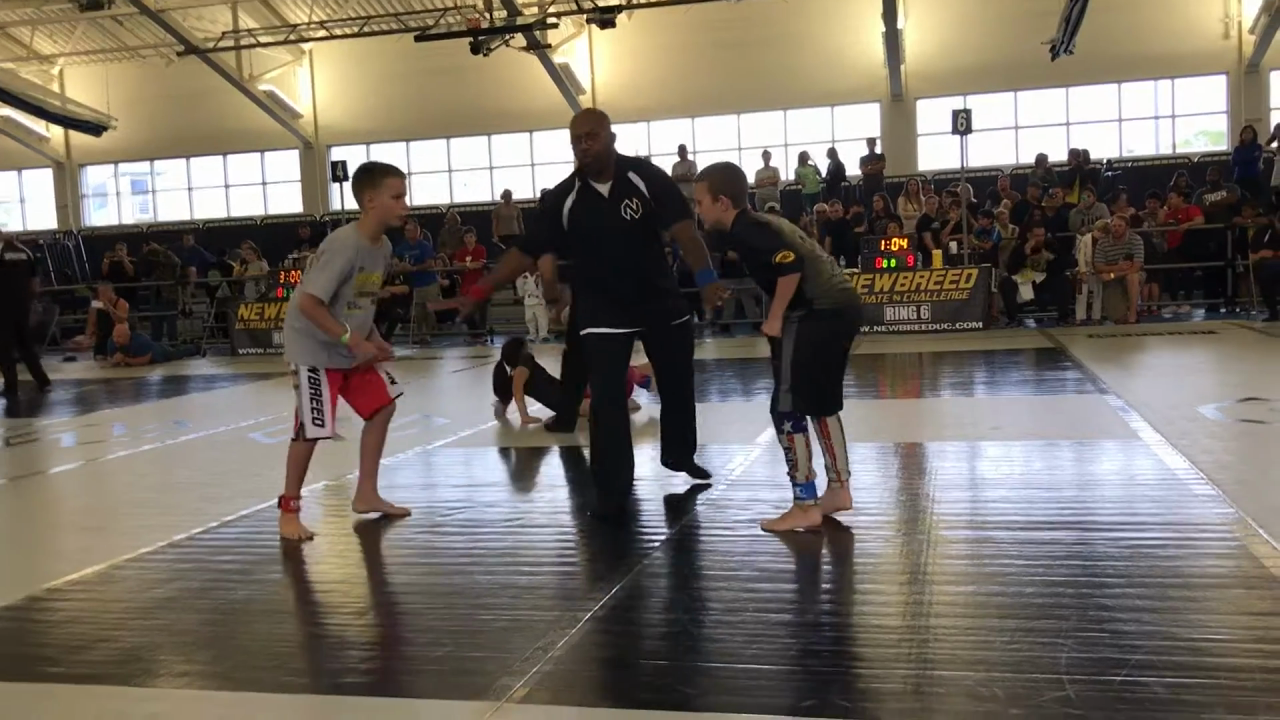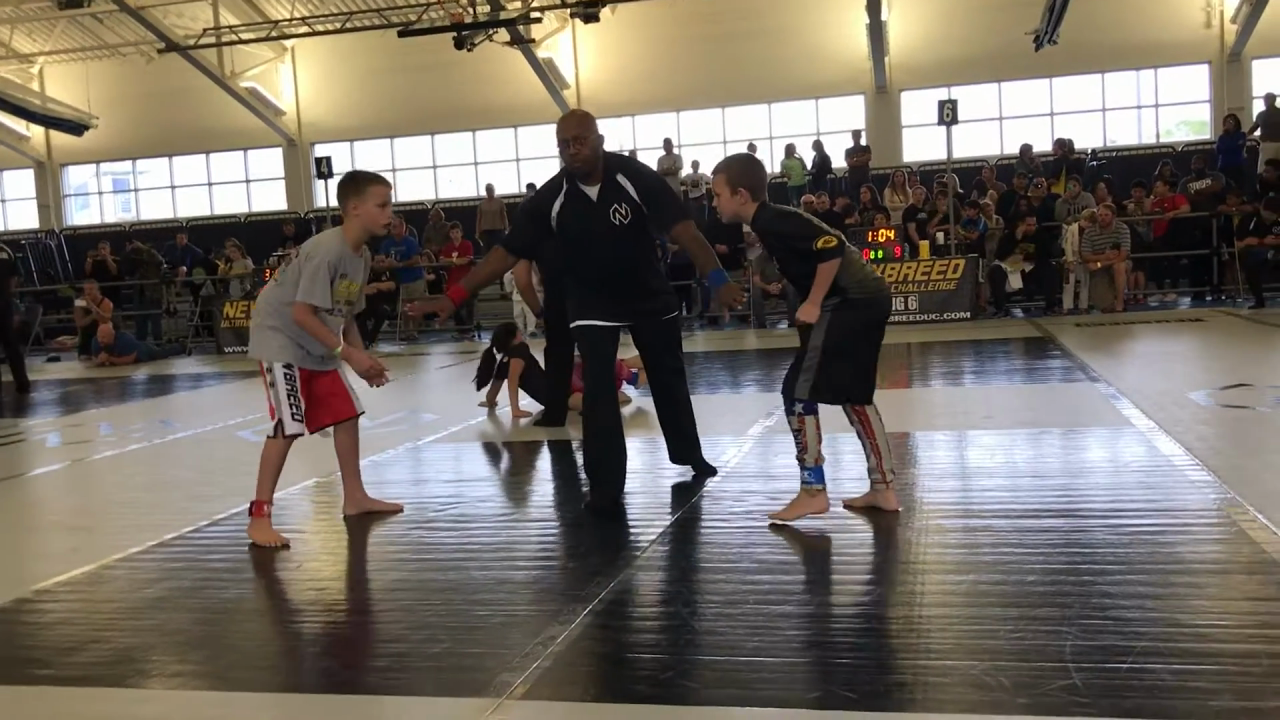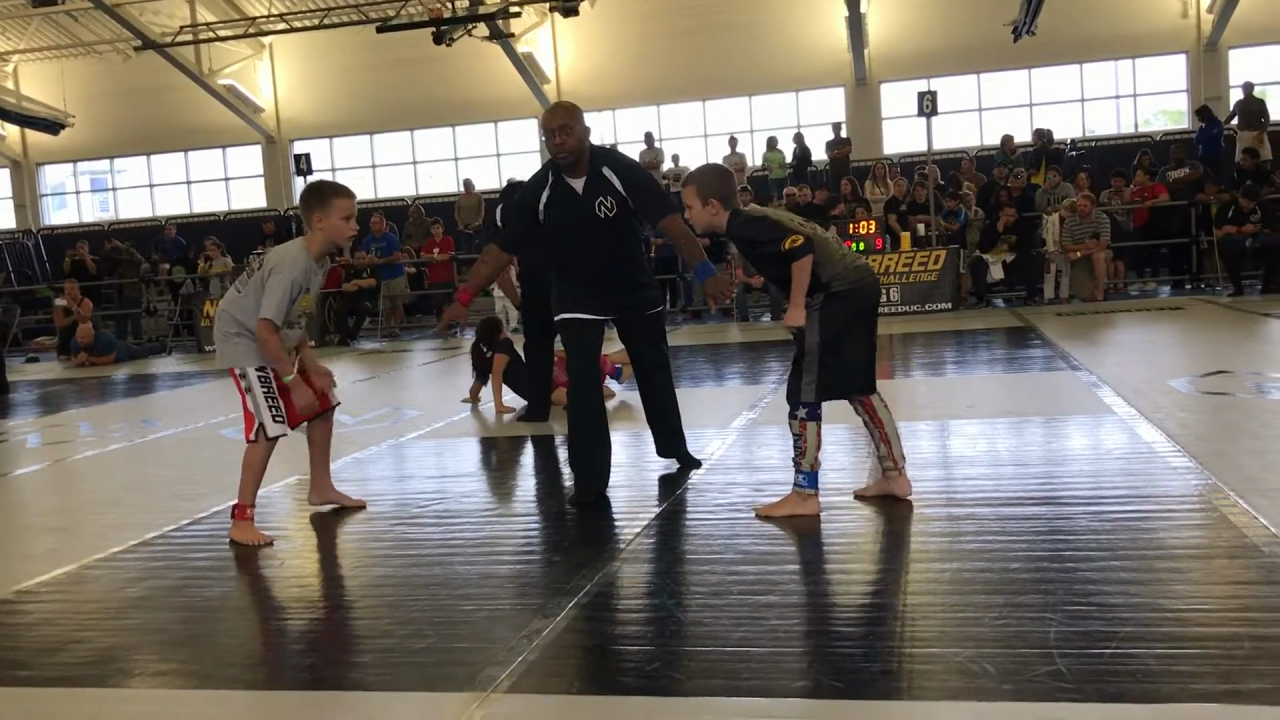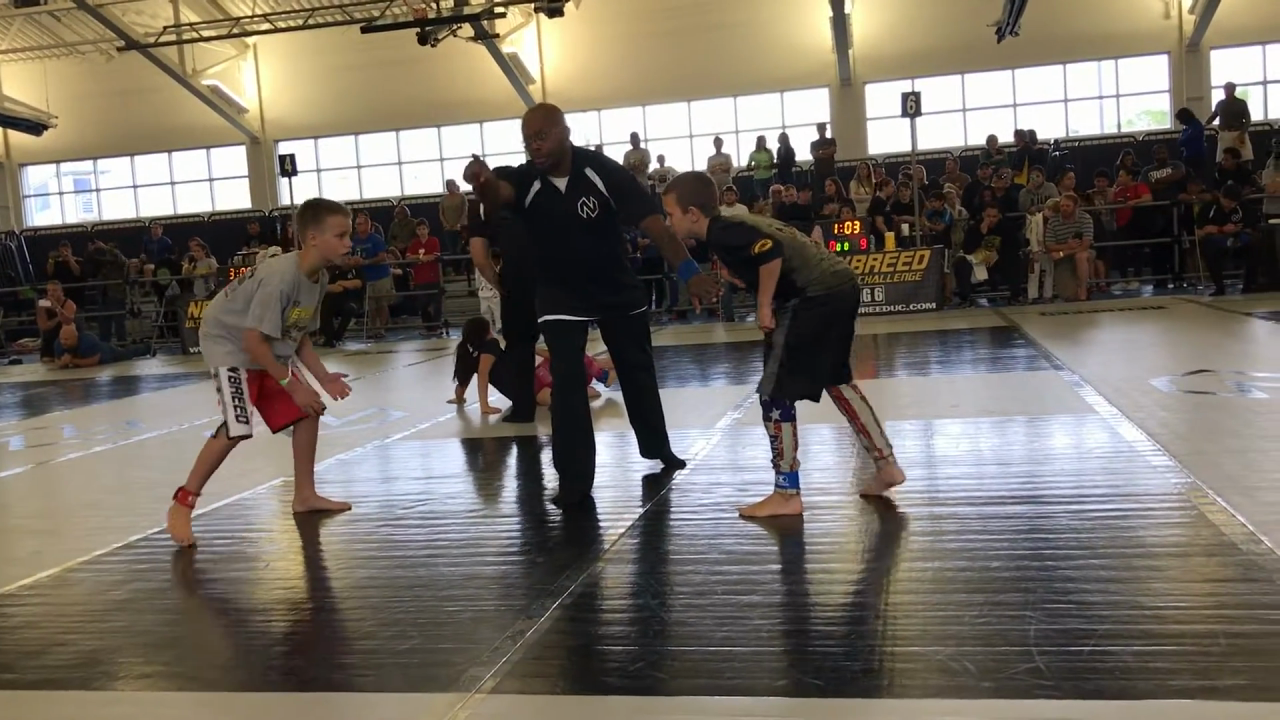
dt=0.4s
person 1, frame 1
left shoulder: (647, 178)
right shoulder: (564, 197)
left elbow: (681, 229)
right elbow: (525, 251)
left wrist: (706, 277)
right wrist: (478, 293)
left hip: (660, 300)
right hip: (602, 309)
left knee: (677, 382)
right knee: (607, 398)
left ankle: (680, 455)
right ankle: (612, 491)
person 1, frame 2
left shoulder: (636, 177)
right shoulder: (551, 198)
left elbow: (682, 229)
right elbow: (507, 252)
left wrist: (718, 279)
right wrist: (455, 295)
left hip: (650, 297)
right hip: (591, 304)
left knee: (669, 378)
right knee: (598, 391)
left ankle: (688, 454)
right ankle: (605, 487)
person 1, frame 3
left shoulder: (621, 171)
right shoulder: (537, 191)
left elbow: (669, 222)
right elbow: (501, 248)
left wrist: (706, 272)
right wrist: (465, 298)
left hip: (634, 290)
right hip: (577, 297)
left knee: (654, 371)
right knee: (582, 383)
left ankle: (674, 448)
right ankle: (589, 479)
person 1, frame 4
left shoulder: (603, 171)
right shoulder: (525, 180)
left elbow: (652, 222)
right elbow: (496, 194)
left wrist: (689, 271)
right wrist: (483, 182)
left hip: (617, 289)
right hip: (560, 296)
left knee: (637, 370)
right knee: (567, 382)
left ankle: (658, 448)
right ankle: (574, 479)
person 2, frame 1
left shoulder: (384, 247)
right shoulder: (344, 245)
right elbow: (308, 302)
left wrist: (373, 338)
right wrist: (353, 340)
left hip: (352, 346)
right hip: (313, 344)
left knee: (383, 404)
right knee: (311, 429)
left ankle: (366, 495)
right ankle: (289, 509)
person 2, frame 2
left shoulder: (362, 256)
right shoulder: (325, 250)
left elbow: (345, 315)
right elbow: (303, 313)
left wrist: (364, 358)
right wrist: (347, 352)
left hip: (316, 346)
right hip: (279, 337)
left knee: (346, 414)
right knee: (289, 425)
left ankle: (355, 498)
right ankle: (260, 516)
person 2, frame 3
left shoulder: (320, 262)
right shoulder: (291, 266)
right elbow: (265, 329)
left wrist: (312, 365)
right wrist: (294, 381)
left hip: (277, 344)
right hip: (243, 340)
left knee: (323, 404)
right knee: (269, 426)
left ankle: (320, 488)
right ankle: (242, 518)
person 2, frame 4
left shoulder: (320, 277)
right shoulder: (280, 277)
left elbow: (300, 334)
right elbow: (254, 340)
left wrist: (323, 375)
right wrist: (291, 384)
left hip: (270, 349)
right hip: (228, 343)
left knee: (308, 410)
right knee: (235, 429)
left ankle: (305, 495)
right ankle: (183, 503)
person 3, frame 1
left shoulder: (744, 230)
right shoulder: (758, 223)
left elbow: (792, 265)
left wrist: (775, 317)
left hip: (817, 314)
right hip: (841, 306)
left knee: (787, 407)
right knee: (821, 402)
left ankle: (806, 506)
right ankle: (838, 488)
person 3, frame 2
left shoulder: (772, 222)
right shoulder: (775, 218)
left elbow: (832, 248)
left wrist: (812, 304)
right wrist: (816, 302)
left hip: (849, 304)
right hip: (867, 298)
left knee: (798, 392)
right knee: (855, 395)
left ankle: (813, 491)
right ankle: (883, 488)
person 3, frame 3
left shoulder: (743, 228)
right shoulder: (753, 219)
left elbow: (801, 248)
left wrist: (796, 307)
left hip: (837, 295)
right hip: (859, 284)
left knee: (805, 392)
right knee: (858, 387)
left ankle: (804, 494)
right ankle: (894, 475)
person 3, frame 4
left shoulder: (720, 235)
right shoulder: (734, 226)
left elbow: (771, 252)
left wrist: (765, 307)
left hip: (816, 298)
right hip: (840, 287)
left knee: (774, 392)
right knee: (836, 380)
left ankle: (786, 494)
right ankle: (886, 465)
person 4, frame 1
left shoulder: (548, 225)
left elbow: (547, 274)
left wrist: (552, 301)
left hip: (587, 292)
left knee: (576, 352)
left ankle: (567, 414)
person 4, frame 2
left shoulder: (523, 226)
right shoulder: (568, 214)
left elbow: (522, 280)
left wrist: (539, 312)
left hip: (559, 287)
right hip: (590, 283)
left knee: (558, 349)
right knee: (596, 346)
left ankle: (555, 412)
right ankle: (600, 404)
person 4, frame 3
left shoulder: (498, 213)
left elbow: (499, 269)
left wrist: (518, 304)
left hip: (536, 279)
left knee: (536, 344)
left ankle: (536, 408)
person 4, frame 4
left shoulder: (482, 207)
left elbow: (479, 255)
left wrist: (502, 287)
left hip: (517, 275)
left knee: (519, 340)
left ankle: (523, 404)
